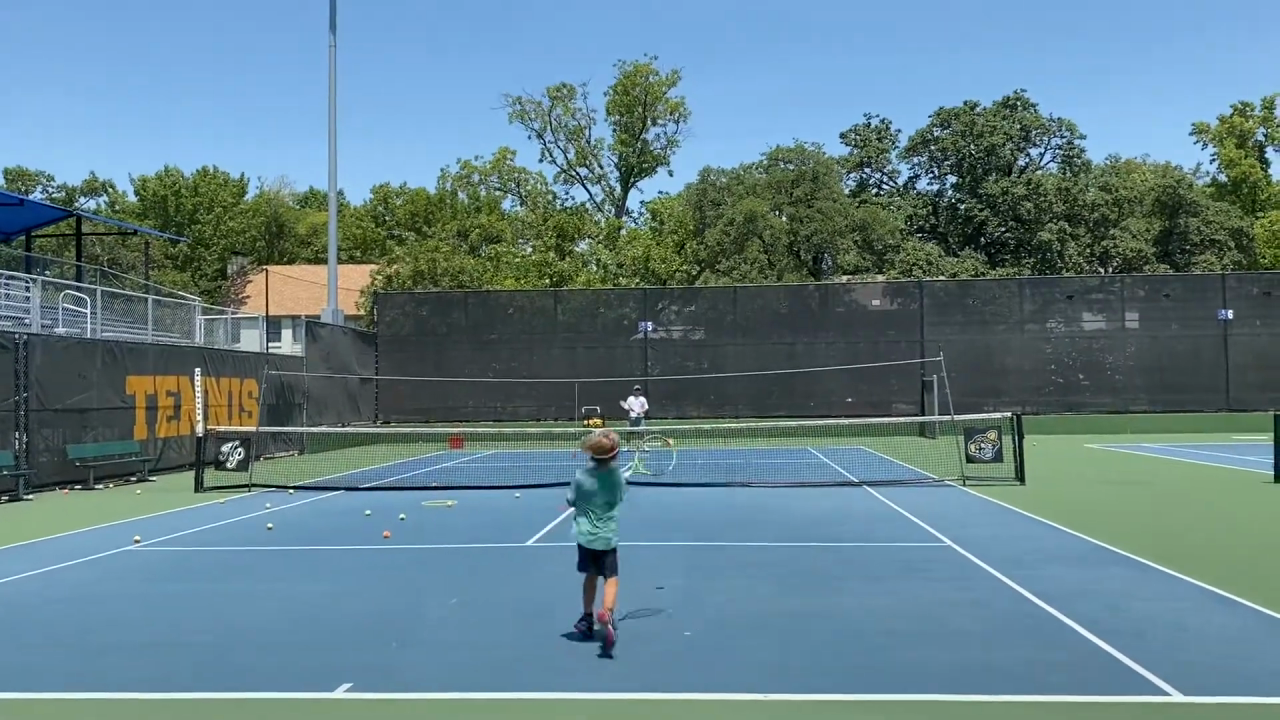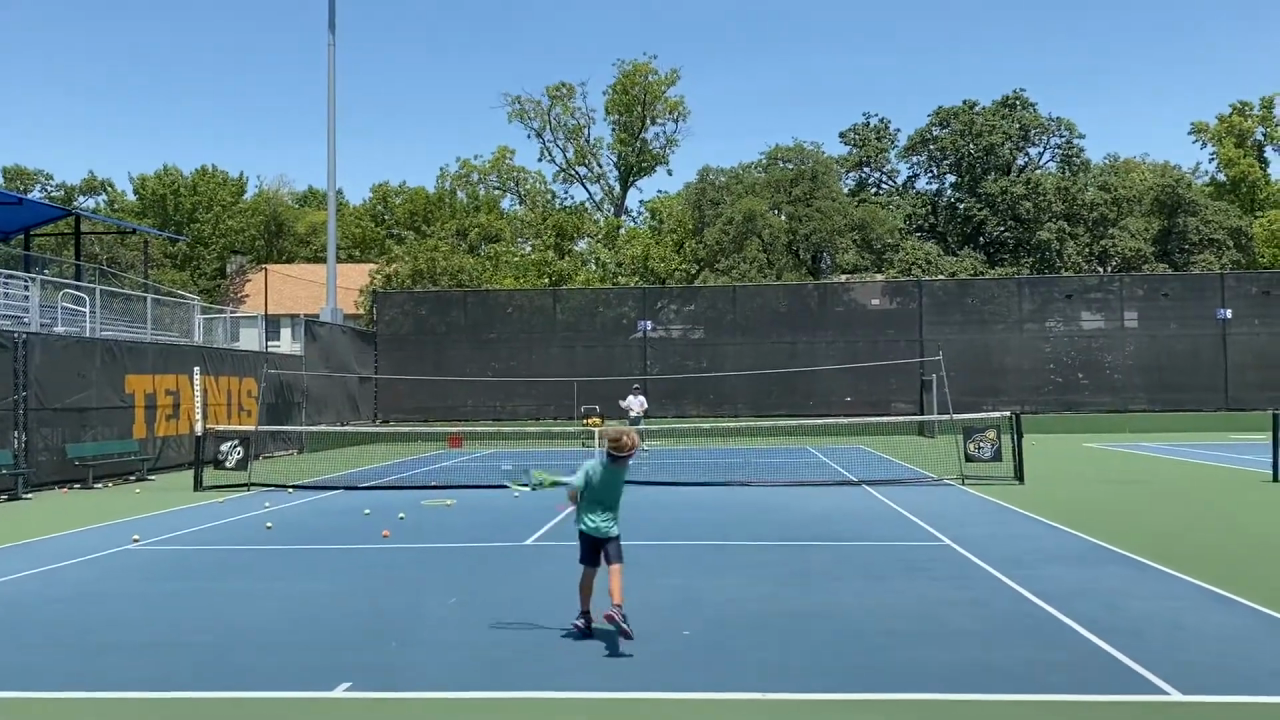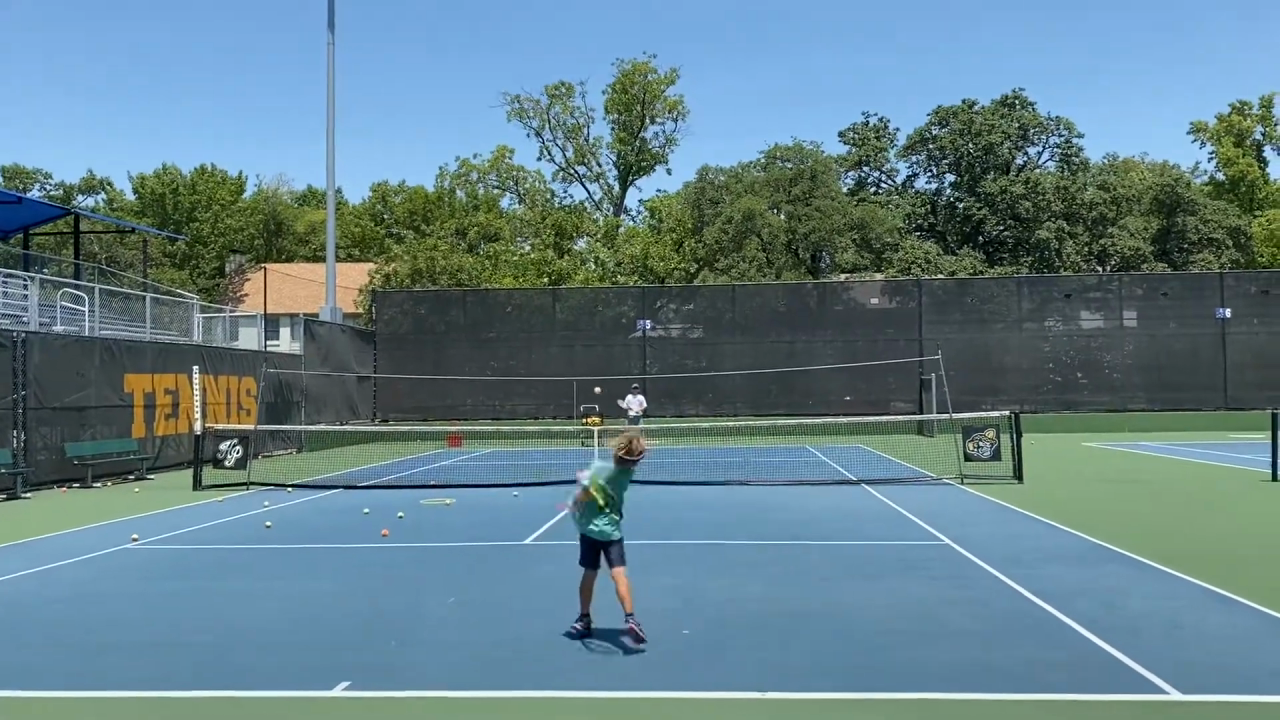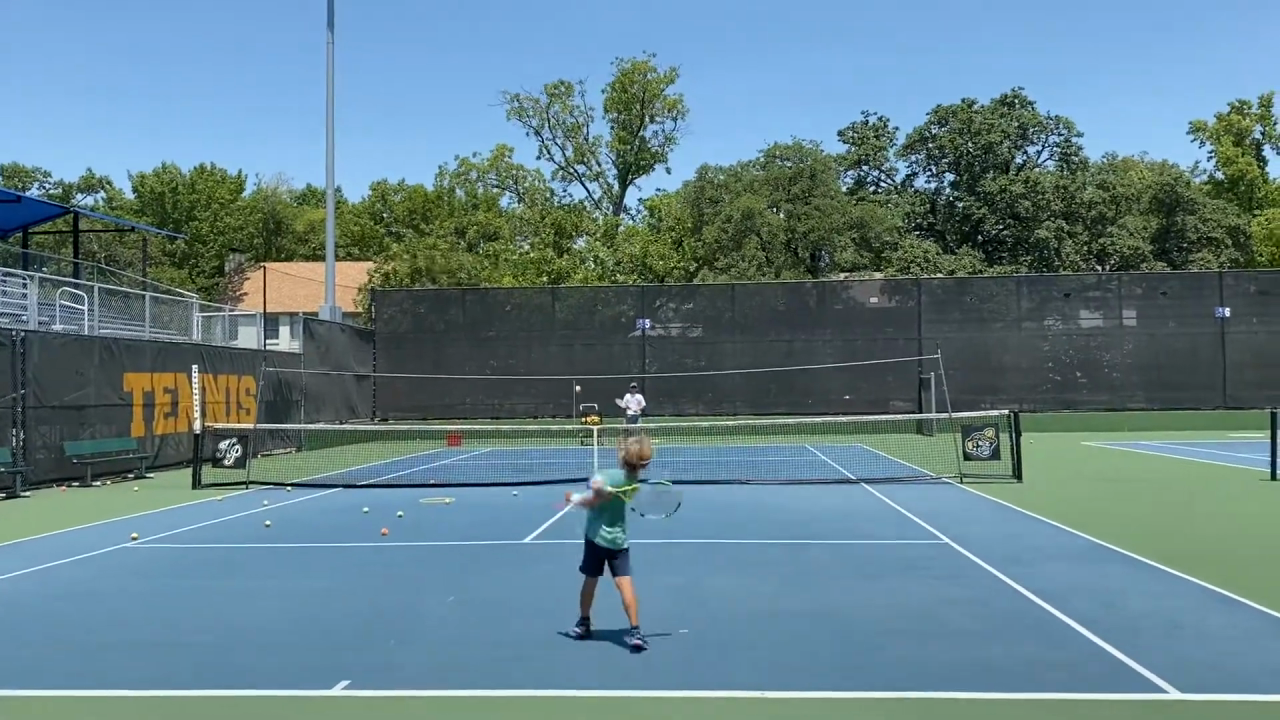
dt=0.1s
person 1, frame 1
left shoulder: (581, 475)
right shoulder: (617, 475)
left elbow: (571, 502)
left hip: (583, 536)
right hip: (606, 538)
left knee: (590, 576)
right knee: (611, 579)
left ankle: (586, 620)
right ankle: (606, 613)
person 1, frame 2
left shoulder: (590, 466)
right shoulder: (623, 469)
left elbow: (573, 494)
left wrist: (581, 507)
left hip: (587, 526)
right hip: (609, 528)
left knee: (589, 570)
right knee: (615, 569)
left ankle: (584, 617)
right ankle: (617, 609)
person 1, frame 3
left shoulder: (599, 469)
right shoulder: (627, 473)
left elbow: (583, 497)
left wrist: (575, 508)
right wrist: (587, 479)
left hip: (590, 529)
right hip: (612, 530)
left knee: (589, 573)
right knee: (619, 573)
left ankle: (584, 620)
right ankle: (630, 618)
person 1, frame 4
left shoulder: (609, 476)
right shoulder: (632, 480)
left elbow: (596, 498)
right elbow: (606, 490)
left wrist: (574, 499)
right wrist: (598, 486)
left hip: (595, 535)
right hip: (618, 539)
left knee: (591, 579)
right knee: (624, 582)
left ankle: (583, 623)
right ankle: (635, 632)
